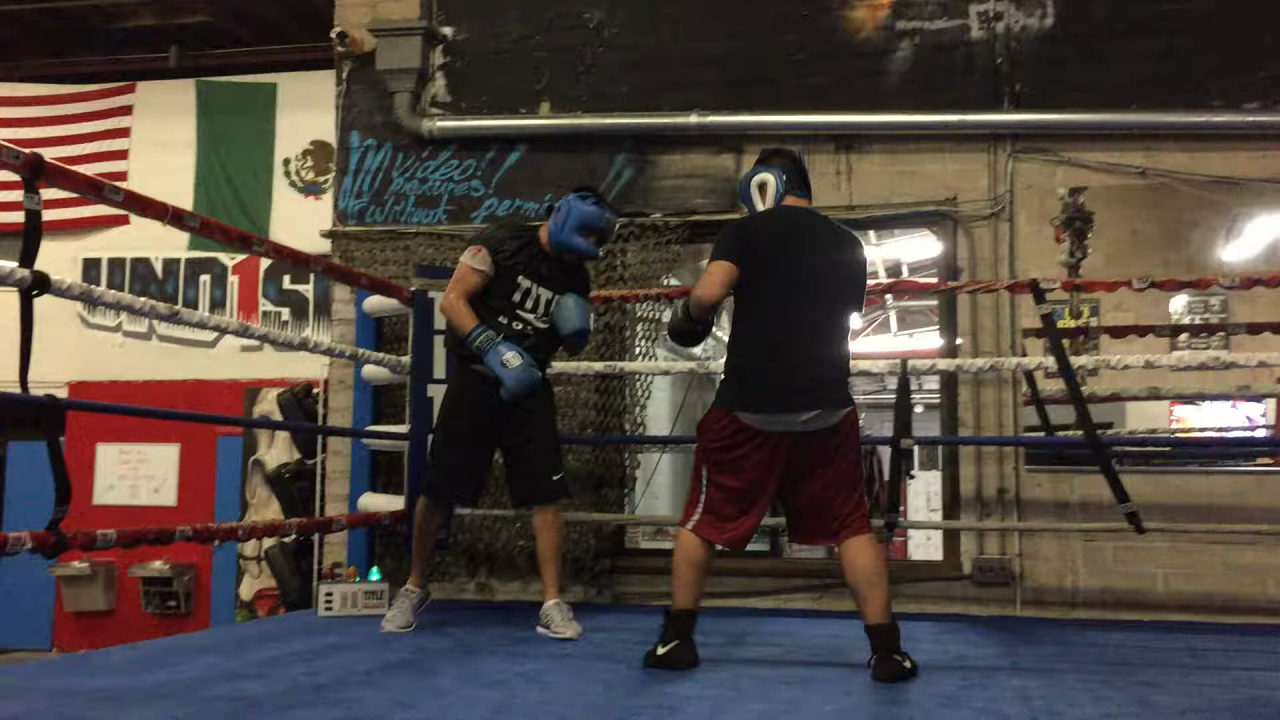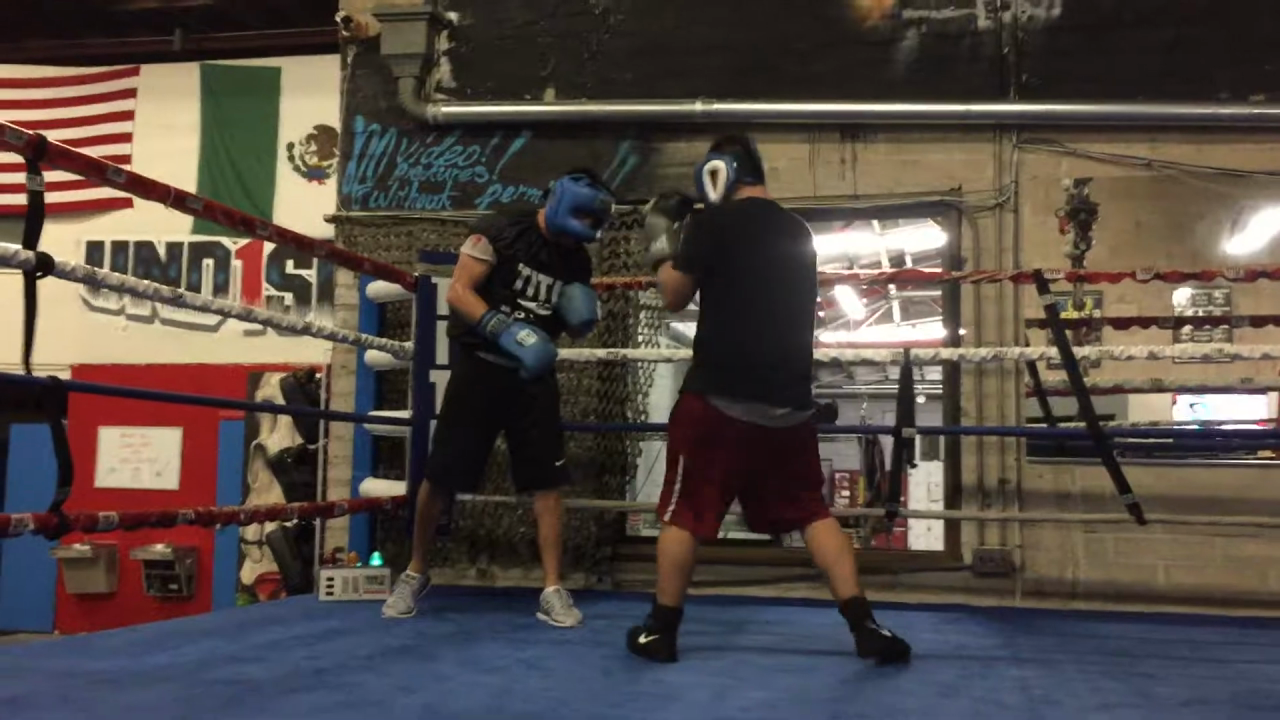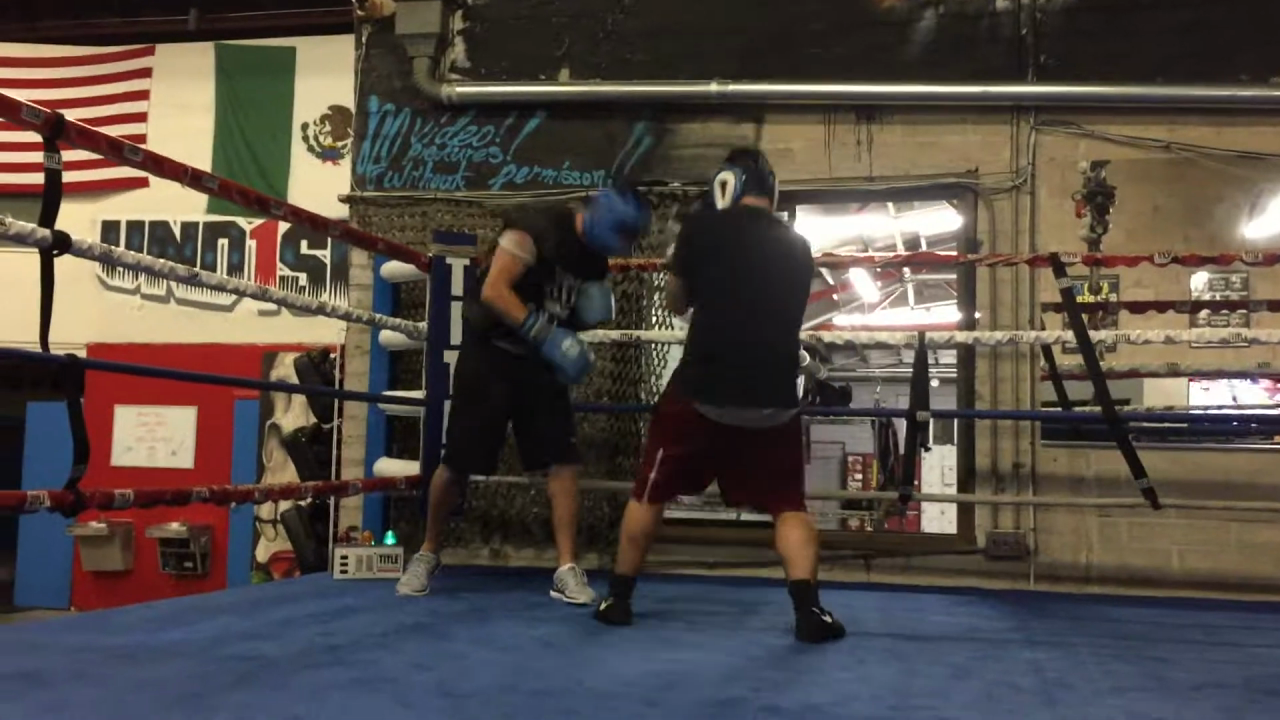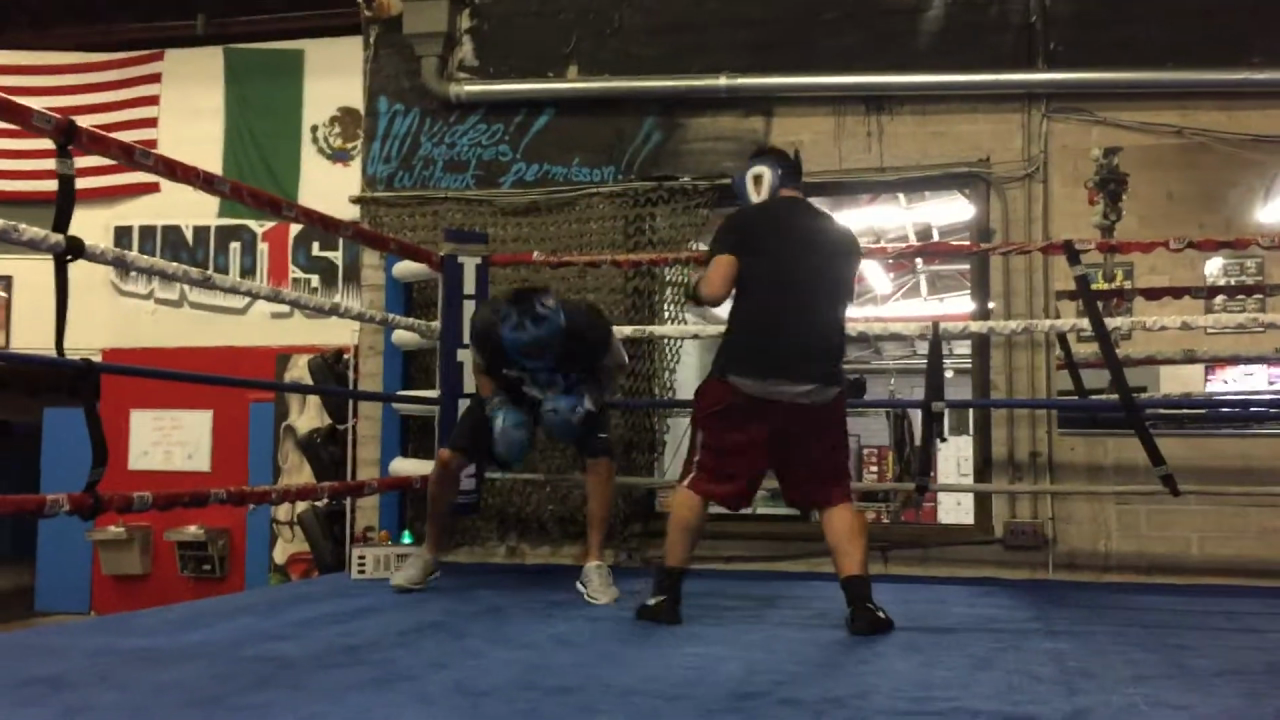
dt=0.5s
person 1, frame 1
left shoulder: (747, 231)
right shoulder: (847, 244)
left elbow: (709, 293)
left wrist: (687, 314)
left hip: (748, 407)
right hip: (826, 408)
left knee: (701, 520)
right knee: (850, 525)
left ankle: (677, 638)
right ankle: (886, 649)
person 1, frame 2
left shoulder: (713, 222)
right shoulder: (797, 232)
left elbow: (673, 296)
left wrist: (661, 239)
left hip: (719, 395)
right hip: (788, 399)
left knee: (683, 513)
right knee: (811, 513)
left ankle: (660, 630)
right ankle: (865, 625)
person 1, frame 3
left shoulder: (703, 230)
right shoulder: (798, 247)
left elbow: (680, 299)
left hip: (702, 394)
right hip: (774, 401)
left knee: (650, 493)
right knee: (788, 506)
left ankle: (618, 597)
right ankle: (807, 608)
person 1, frame 4
left shoulder: (745, 221)
right shoulder: (840, 236)
left elbow: (711, 291)
left wrist: (701, 285)
left hip: (743, 377)
right hip: (817, 383)
left knee: (698, 481)
right knee: (834, 496)
left ankle: (666, 592)
right ankle: (862, 602)
person 2, frame 1
left shoulder: (574, 278)
right shoulder: (500, 243)
left elbow: (571, 347)
right elbow: (451, 301)
left wrist: (576, 331)
right wrist: (493, 349)
left hip: (529, 389)
right hip: (475, 380)
left knee: (546, 495)
right knee: (437, 491)
left ankle: (552, 604)
right ankle: (414, 588)
person 2, frame 2
left shoulder: (577, 261)
right shoulder: (499, 231)
left elbow: (575, 328)
right elbow: (458, 293)
left wrist: (581, 318)
right wrist: (506, 331)
left hip: (534, 376)
right hip: (480, 366)
left knee: (548, 483)
right knee: (441, 476)
left ankle: (553, 591)
right ankle: (416, 573)
person 2, frame 3
left shoulder: (591, 255)
right shoulder: (535, 229)
right elbow: (493, 291)
left wrist: (592, 309)
right wrist: (547, 336)
left hip: (539, 357)
right hip: (490, 354)
left knee: (562, 461)
right knee: (458, 462)
left ankle: (567, 570)
right ankle: (427, 555)
person 2, frame 4
left shoulder: (590, 328)
right shoulder: (488, 326)
left elbow: (613, 369)
right elbow: (482, 372)
left wrist: (583, 399)
right wrist: (499, 410)
left hip: (572, 396)
right hip: (511, 392)
left knee: (601, 463)
right knee: (448, 460)
left ankle: (594, 567)
right ankle: (428, 554)
